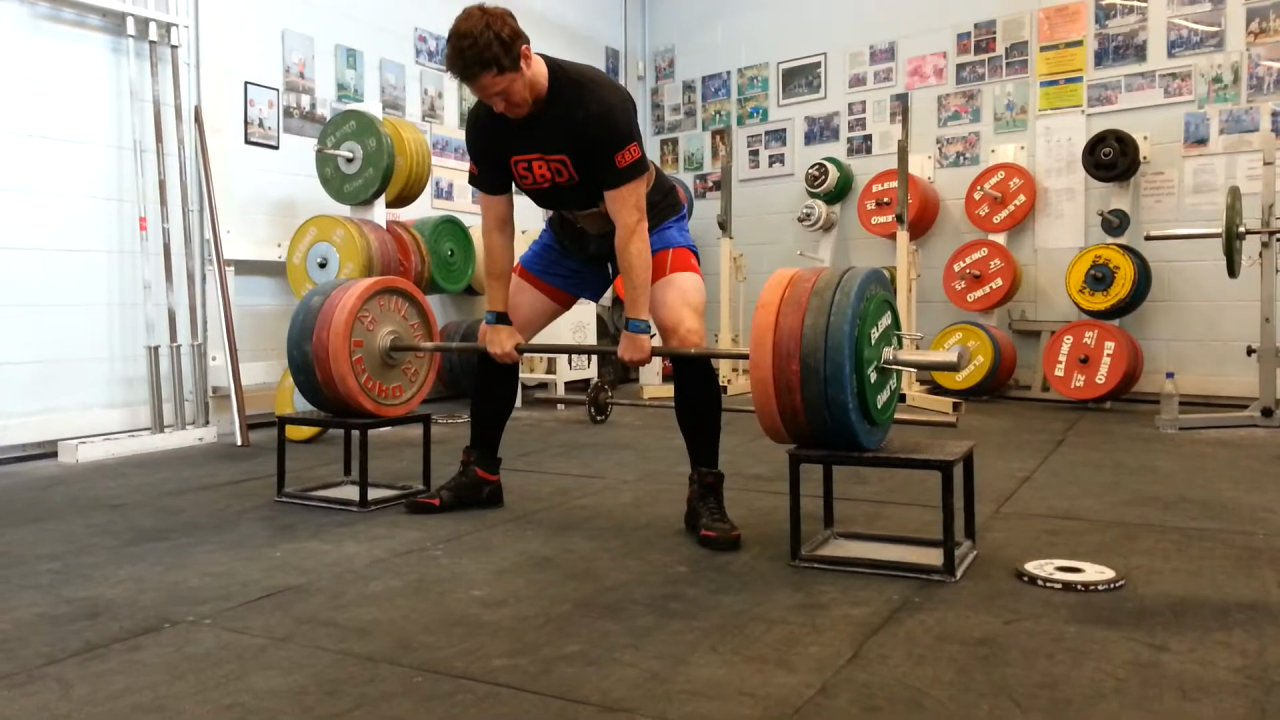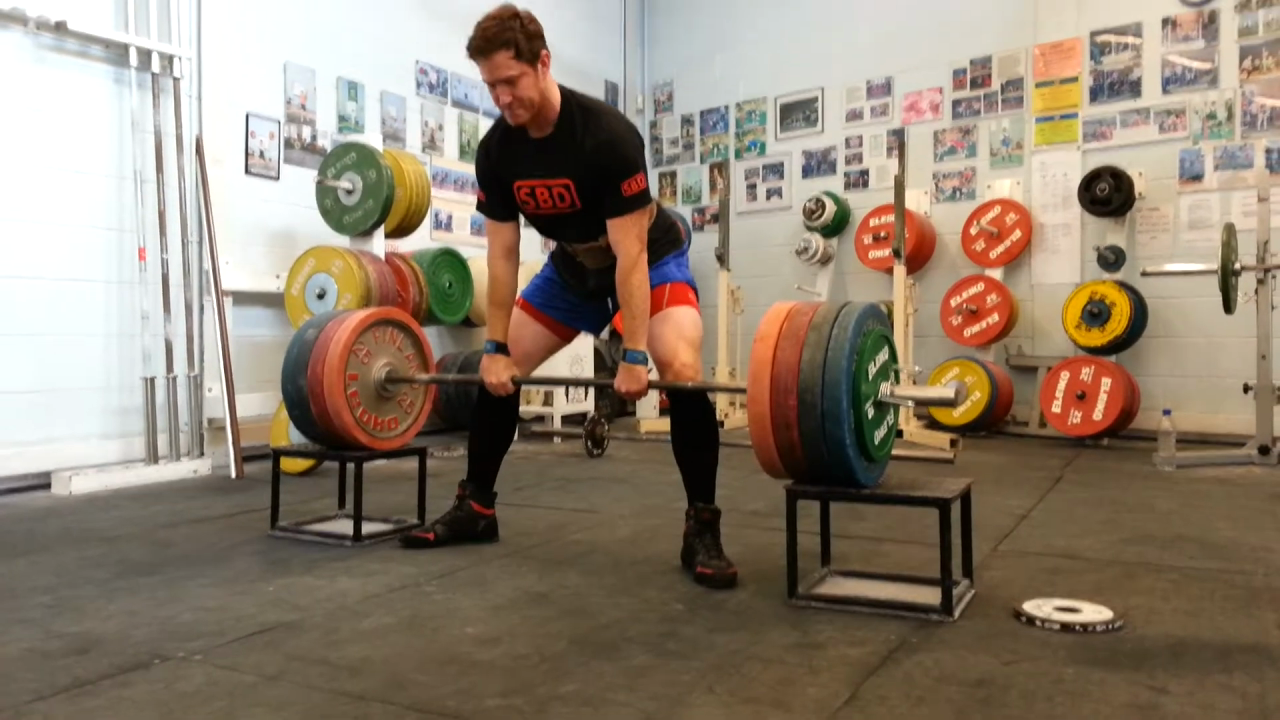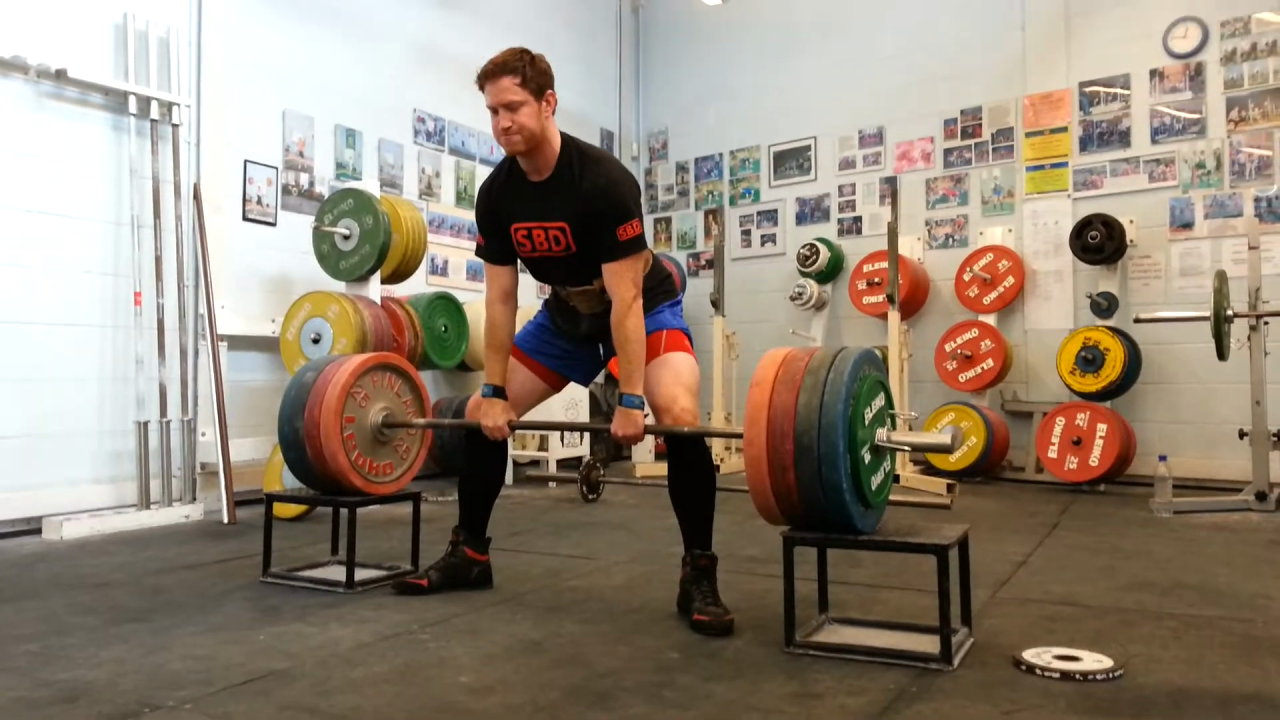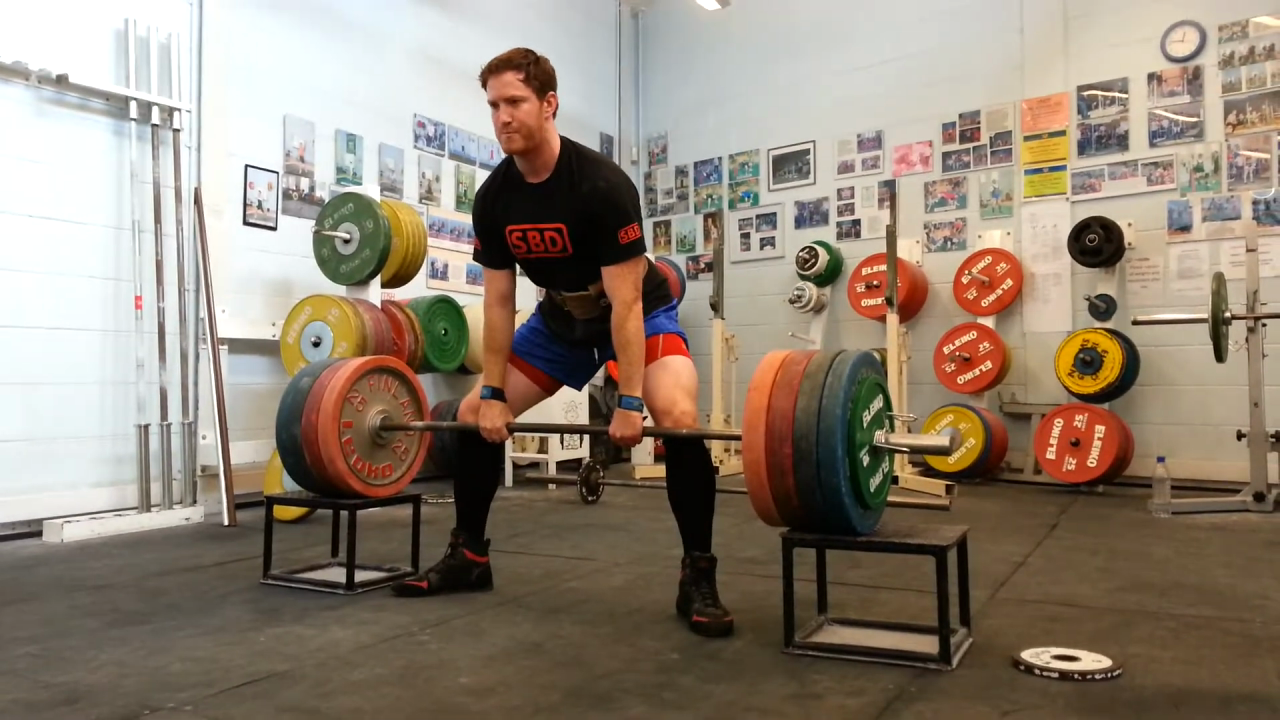
dt=0.7s
person 1, frame 1
left shoulder: (599, 102)
right shoulder: (485, 125)
left elbow: (630, 222)
right elbow: (496, 224)
left wrist: (636, 325)
right wrist: (497, 317)
left hip: (649, 223)
right hip: (570, 230)
left knee: (686, 335)
right knee: (497, 337)
left ankle: (705, 493)
right ankle: (480, 474)
person 1, frame 2
left shoulder: (607, 134)
right shoulder: (496, 149)
left elbow: (631, 254)
right elbow: (502, 253)
left wrist: (634, 356)
right wrist: (496, 348)
left hip: (651, 260)
right hip: (572, 266)
left knee: (681, 369)
right knee: (495, 373)
left ankle: (702, 529)
right ankle: (476, 507)
person 1, frame 3
left shoulder: (603, 181)
right shoulder: (496, 194)
left elbow: (626, 298)
right elbow: (500, 298)
left wrist: (629, 401)
right wrist: (494, 390)
left hip: (644, 308)
right hip: (566, 313)
left knee: (678, 414)
right knee: (482, 413)
left ankle: (698, 576)
right ankle: (470, 553)
person 1, frame 4
left shoulder: (602, 185)
right shoulder: (493, 197)
left elbow: (626, 302)
right elbow: (498, 301)
left wrist: (629, 403)
right wrist: (492, 394)
left hip: (640, 314)
right hip: (560, 318)
left knee: (677, 417)
right knee: (474, 415)
left ankle: (698, 578)
right ankle: (469, 555)
